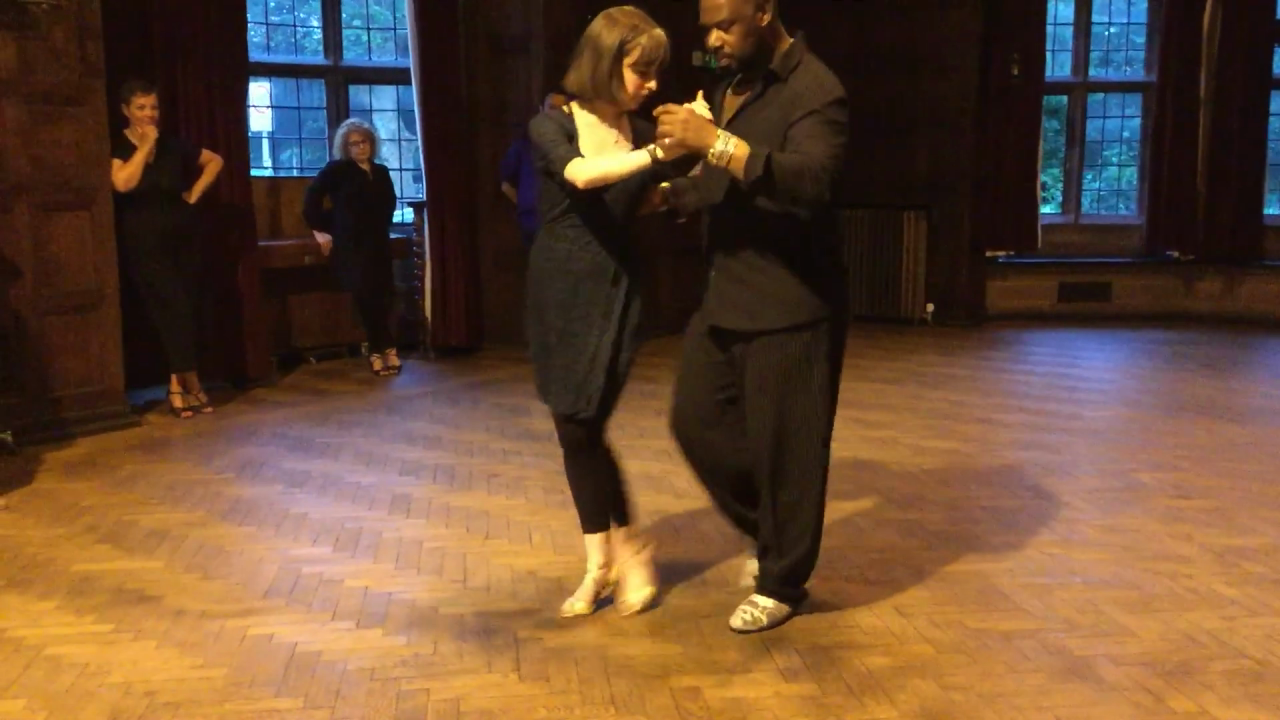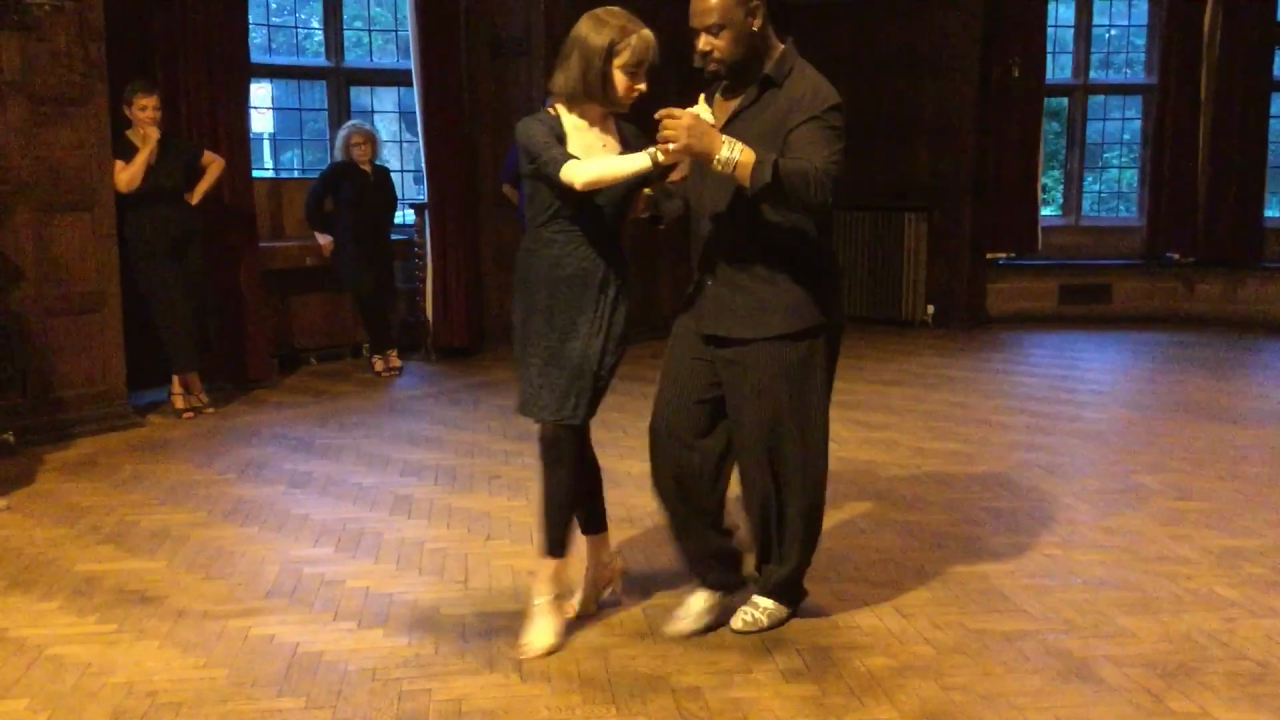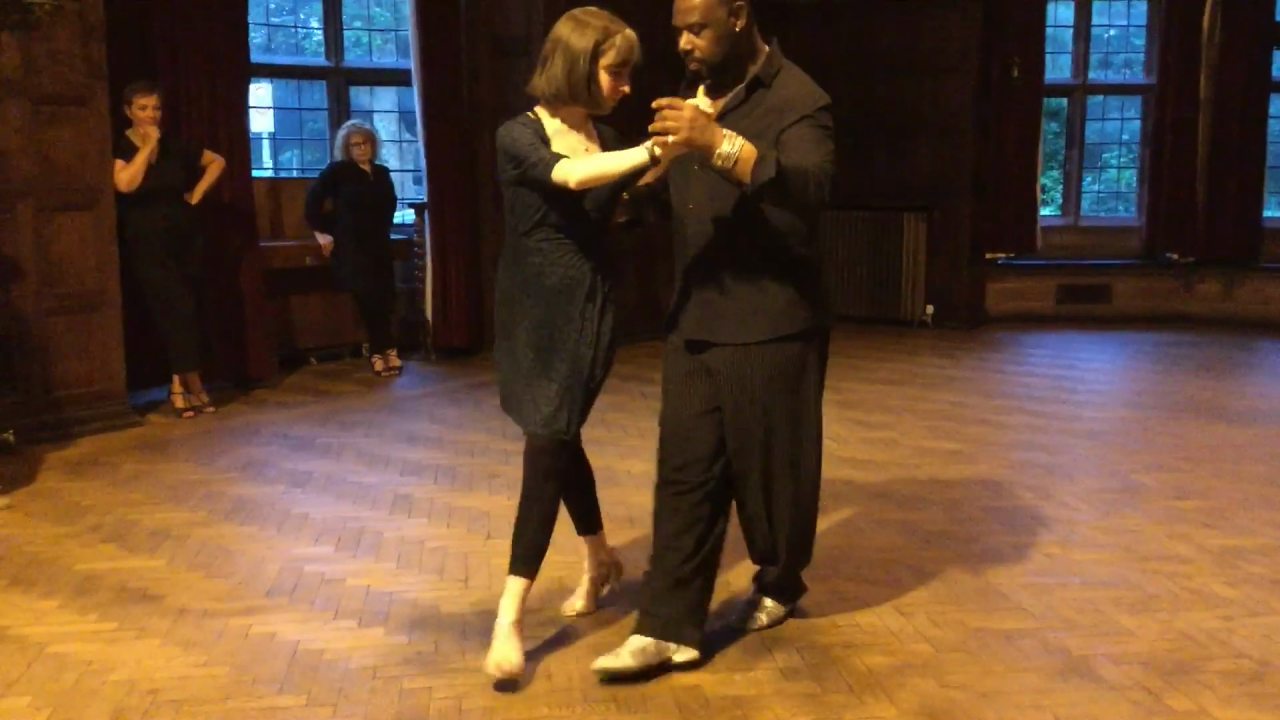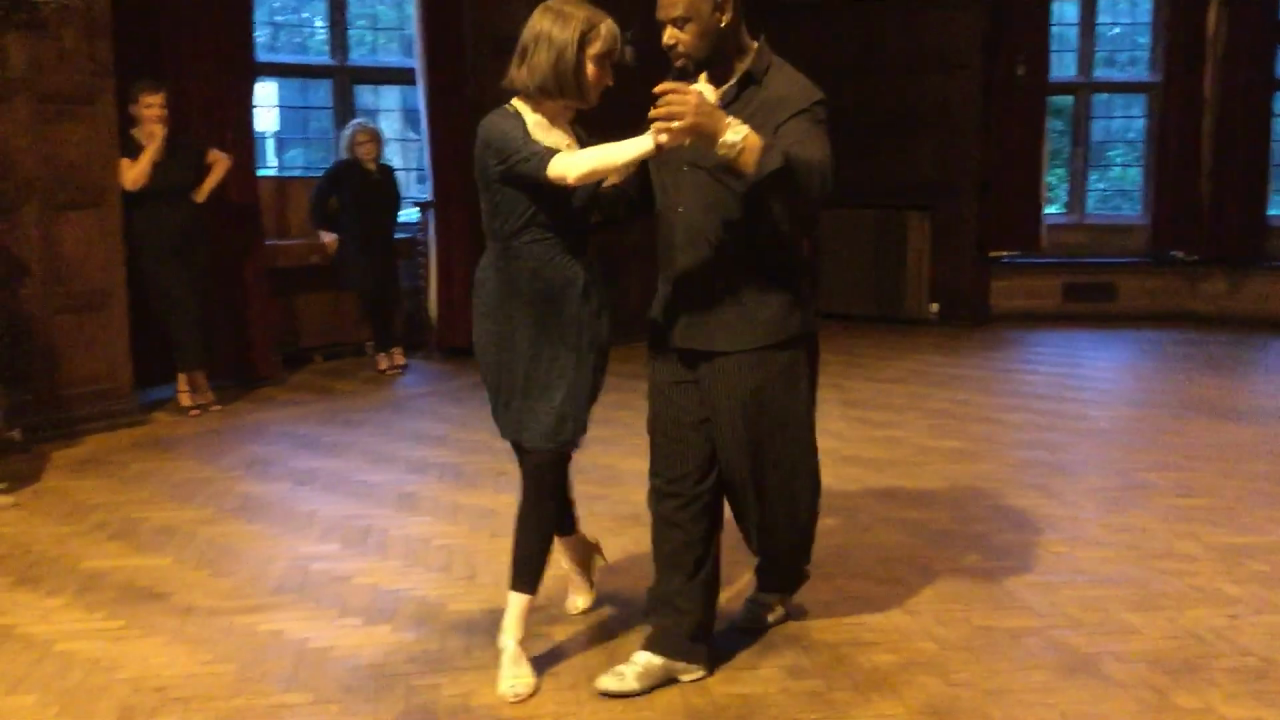
dt=0.2s
person 1, frame 1
left shoulder: (644, 134)
right shoulder: (551, 126)
left elbow: (648, 202)
right elbow: (581, 174)
right wrist: (658, 154)
left hip: (613, 290)
right hip: (555, 288)
left knee: (584, 429)
right knee: (572, 431)
left ankle: (630, 548)
right ankle: (601, 561)
person 1, frame 2
left shoulder: (629, 137)
right shoulder: (537, 129)
left elbow: (641, 204)
right elbow: (578, 177)
left wrist: (685, 160)
right wrist: (660, 156)
left hip: (599, 297)
right hip: (542, 294)
left knee: (561, 436)
right knee: (568, 435)
left ankle: (547, 591)
right ankle: (600, 561)
person 1, frame 3
left shoulder: (608, 140)
right shoulder: (518, 135)
left elbow: (613, 210)
right elbow: (570, 177)
left wrist: (669, 164)
right wrist: (659, 149)
left hip: (585, 308)
right hip: (526, 305)
left knee: (544, 450)
right knee: (559, 441)
left ankle: (510, 617)
right ankle: (600, 559)
person 1, frame 4
left shoulder: (579, 133)
right shoulder: (500, 130)
right elbow: (568, 173)
left wrist: (638, 173)
right wrist: (659, 137)
left hip: (573, 313)
right hip: (510, 311)
left knee: (545, 459)
right knee: (537, 452)
left ankle: (512, 637)
right ankle: (578, 549)
person 2, frame 1
left shoulder: (814, 91)
right shoulder: (731, 88)
left elbow: (811, 183)
left wrist: (716, 143)
right wrist: (667, 194)
left hip: (791, 308)
right hip: (724, 301)
left knee: (786, 446)
right knee: (696, 424)
left ankle: (781, 582)
right ankle: (770, 533)
person 2, frame 2
left shoulder: (809, 97)
right shoulder: (718, 93)
left elbow: (814, 190)
left wrist: (720, 147)
right wrist: (647, 200)
left hip: (784, 317)
right hip: (708, 308)
left knee: (779, 456)
right knee: (676, 437)
left ankle: (778, 584)
right ankle: (716, 576)
person 2, frame 3
left shoulder: (796, 99)
right shoulder: (699, 94)
left elbow: (810, 188)
left wrist: (720, 142)
left hip: (772, 323)
right hip: (693, 318)
left knee: (771, 463)
right knee: (686, 468)
left ankle: (778, 586)
right ankle: (669, 628)
person 2, frame 4
left shoulder: (788, 96)
right shoulder: (683, 96)
left elbow: (811, 182)
left wrist: (723, 131)
left hip: (760, 329)
right hip: (677, 326)
left knee: (764, 470)
right knee: (678, 483)
left ankle: (778, 581)
right ankle: (677, 644)
person 3, frame 1
left shoulder: (173, 143)
right shoulder: (117, 146)
left elbow: (215, 161)
right elbow: (122, 183)
left wrist: (195, 193)
right wrist: (145, 145)
left hip: (182, 238)
right hip: (145, 244)
left knee: (187, 311)
right knee: (174, 310)
left ankle: (178, 384)
right ankle: (190, 383)
person 3, frame 2
left shoulder: (175, 144)
right shoulder: (120, 147)
left elbow: (217, 162)
right elbow: (124, 185)
left wrist: (197, 195)
right wrist: (148, 146)
left hip: (185, 239)
right hip: (147, 245)
left knee: (188, 312)
right knee: (175, 311)
left ankle: (180, 385)
right ankle: (193, 384)
person 3, frame 3
left shoulder: (175, 144)
right shoulder: (120, 147)
left elbow: (217, 162)
right elbow: (125, 184)
left wrist: (197, 194)
right wrist: (148, 145)
left hip: (185, 238)
right hip: (147, 244)
left knee: (188, 312)
right knee: (176, 310)
left ankle: (180, 384)
right ankle: (193, 384)
person 3, frame 4
left shoulder: (181, 143)
right shoulder: (126, 146)
left elbow: (222, 160)
right elbow: (131, 182)
left wrist: (203, 192)
right wrist: (153, 143)
left hip: (190, 236)
right hip: (153, 242)
left knee: (193, 309)
right knee: (181, 308)
left ankle: (186, 382)
right ankle: (198, 381)
person 4, frame 1
left shoulder: (381, 172)
right shoulder: (336, 169)
left elbow: (390, 203)
right elbow: (312, 198)
right wrist: (319, 230)
left hip: (378, 243)
right hip: (349, 244)
left knee: (383, 294)
right knee: (366, 293)
left ankle: (378, 350)
right ankle: (385, 348)
person 4, frame 2
left shoulder: (382, 173)
right shoulder: (338, 171)
left elbow: (391, 205)
right elbow: (313, 200)
left wrist: (383, 228)
right wrist: (320, 231)
left hip: (379, 244)
right hip: (350, 245)
left knee: (384, 295)
right knee: (368, 294)
left ankle: (379, 351)
right ankle: (385, 349)
person 4, frame 3
left shoulder: (382, 173)
right shoulder: (337, 171)
left elbow: (390, 205)
right elbow: (313, 200)
left wrist: (383, 228)
right wrist: (321, 232)
left hip: (378, 244)
right hip: (350, 245)
left knee: (384, 295)
right knee: (367, 294)
left ankle: (379, 351)
right ankle: (385, 349)
person 4, frame 4
left shoulder: (386, 172)
right shoulder: (342, 169)
left elbow: (394, 204)
right elbow: (319, 199)
left wrist: (388, 227)
right wrist: (325, 230)
left hip: (382, 243)
right hip: (354, 244)
left knee: (389, 293)
right knee: (372, 292)
left ankle: (385, 348)
right ankle: (389, 347)
